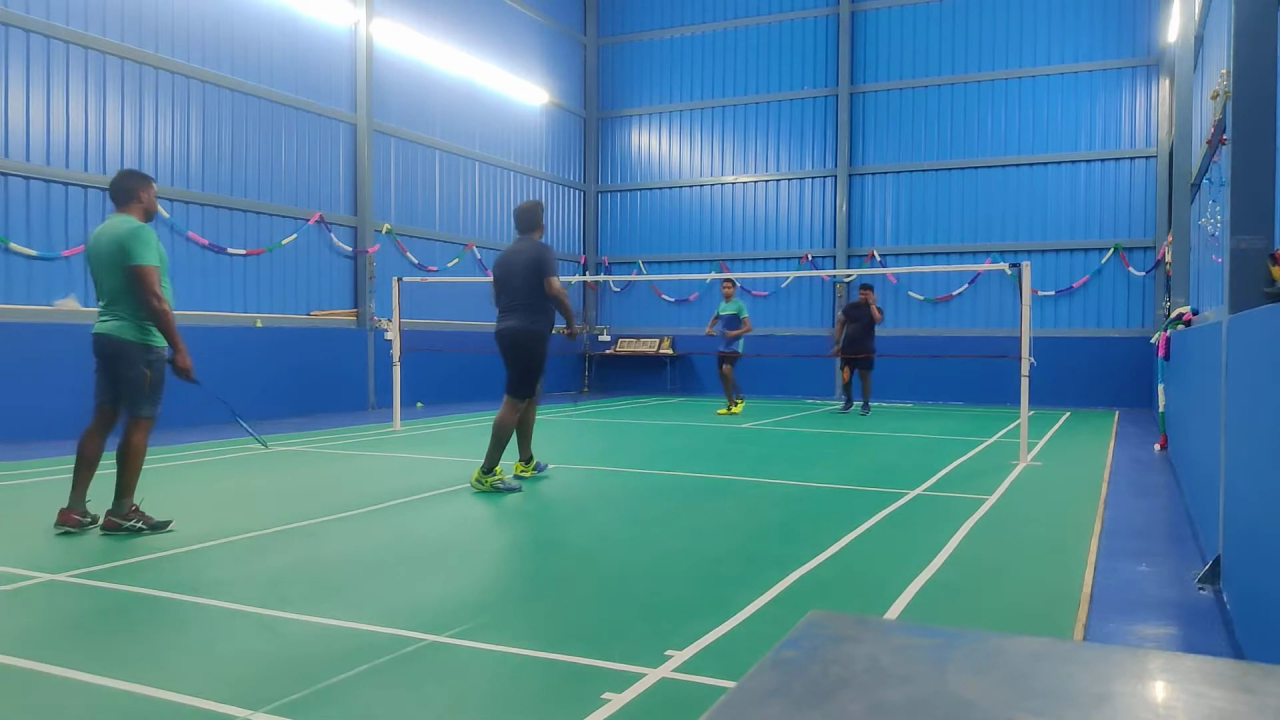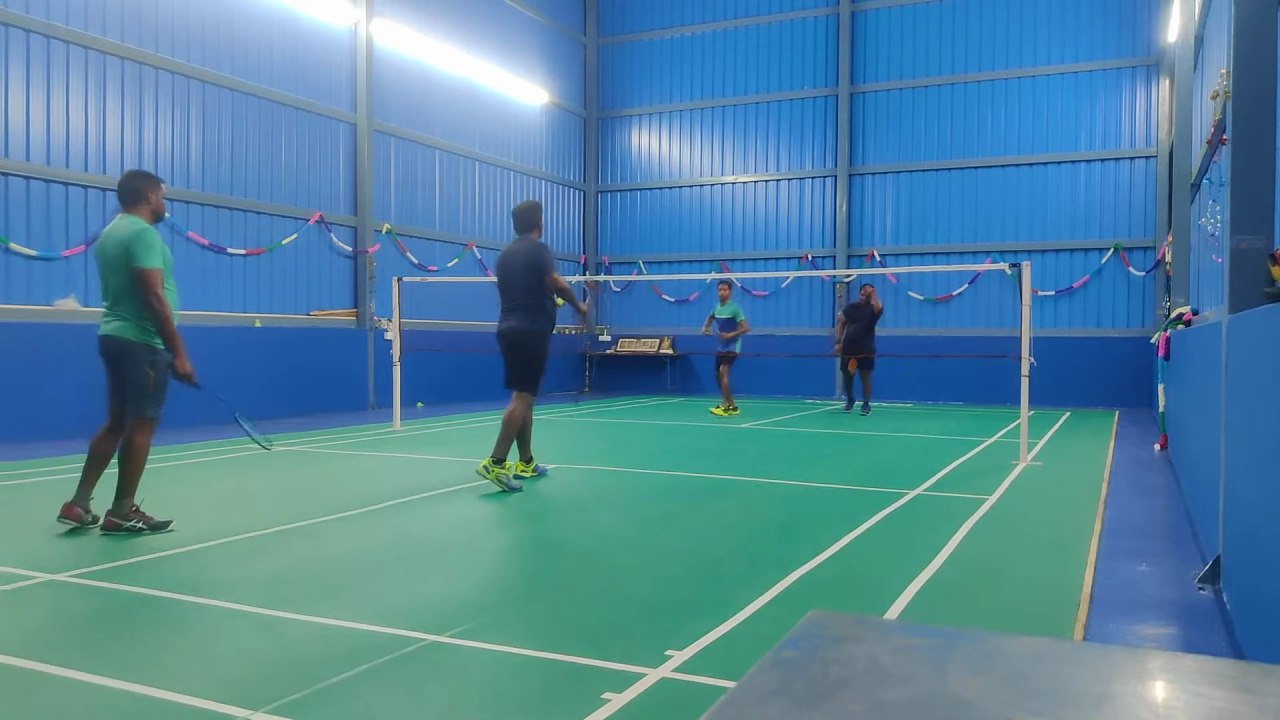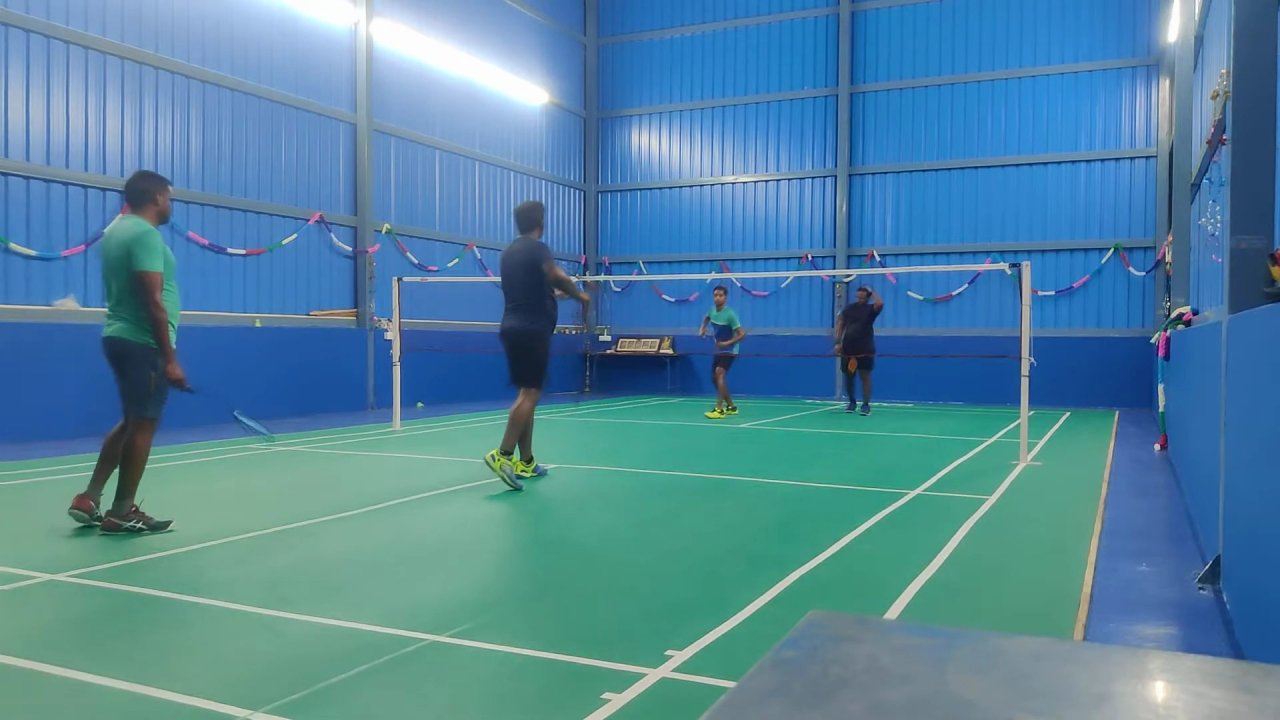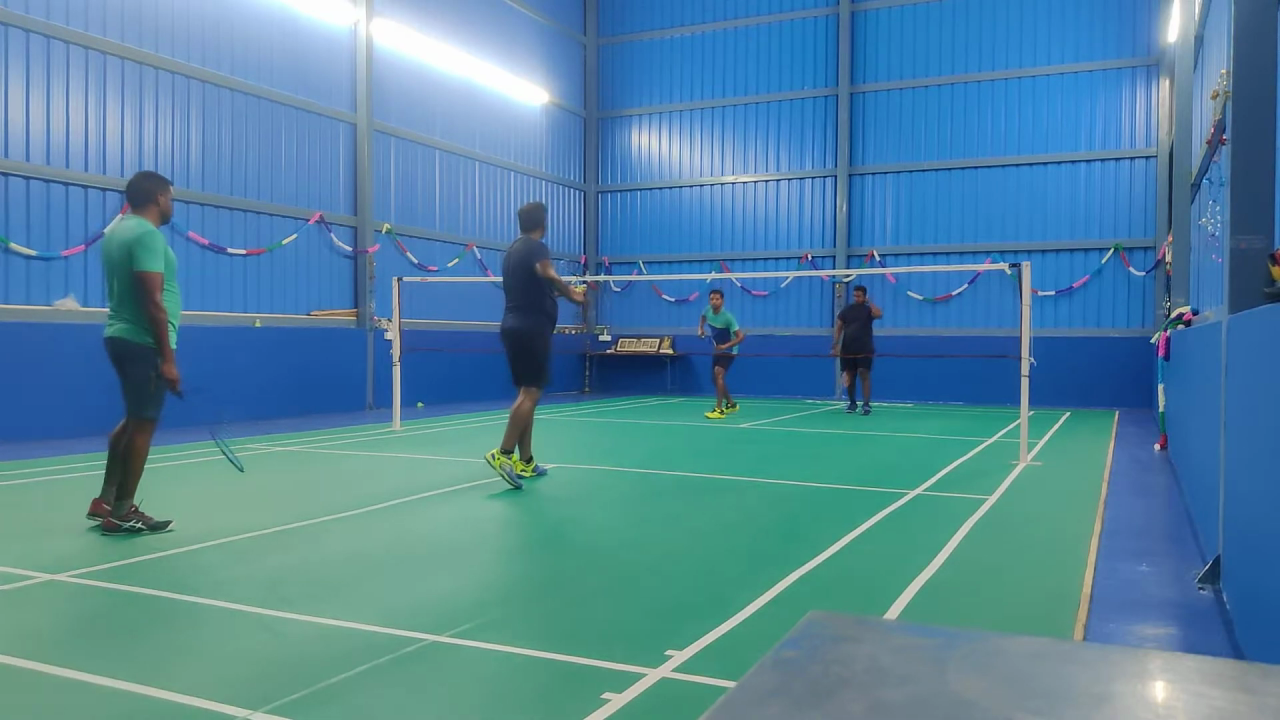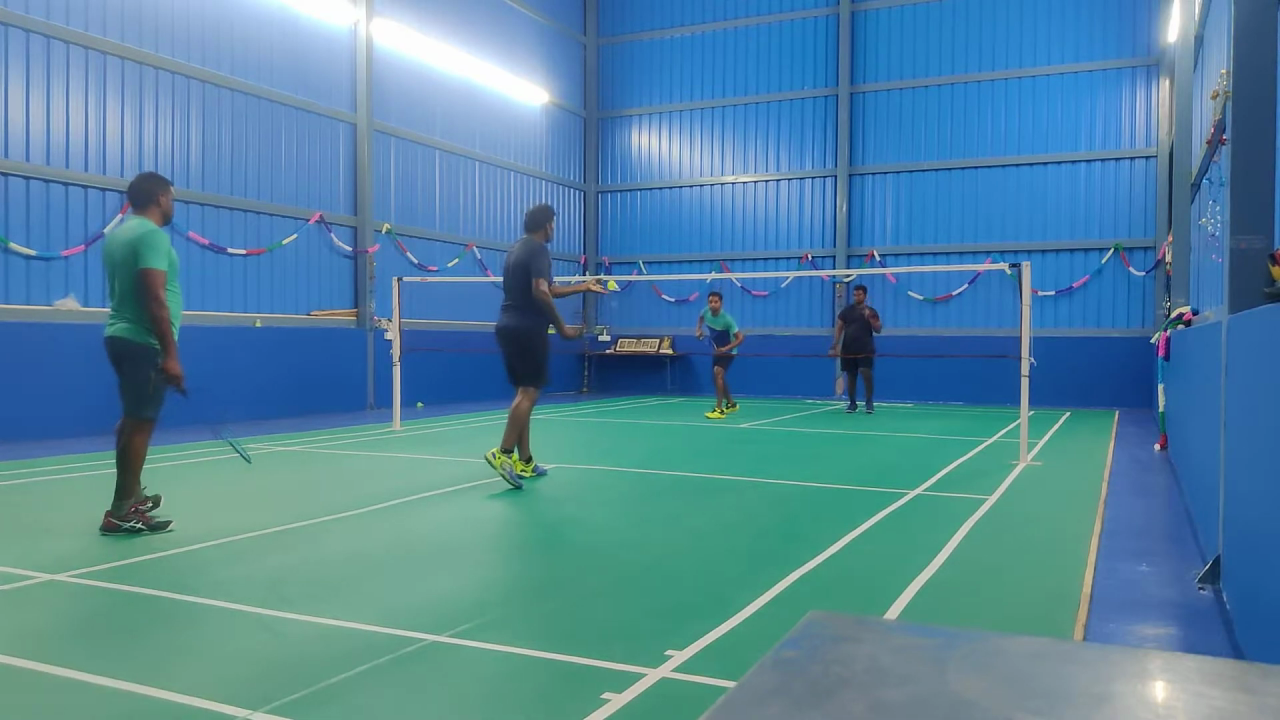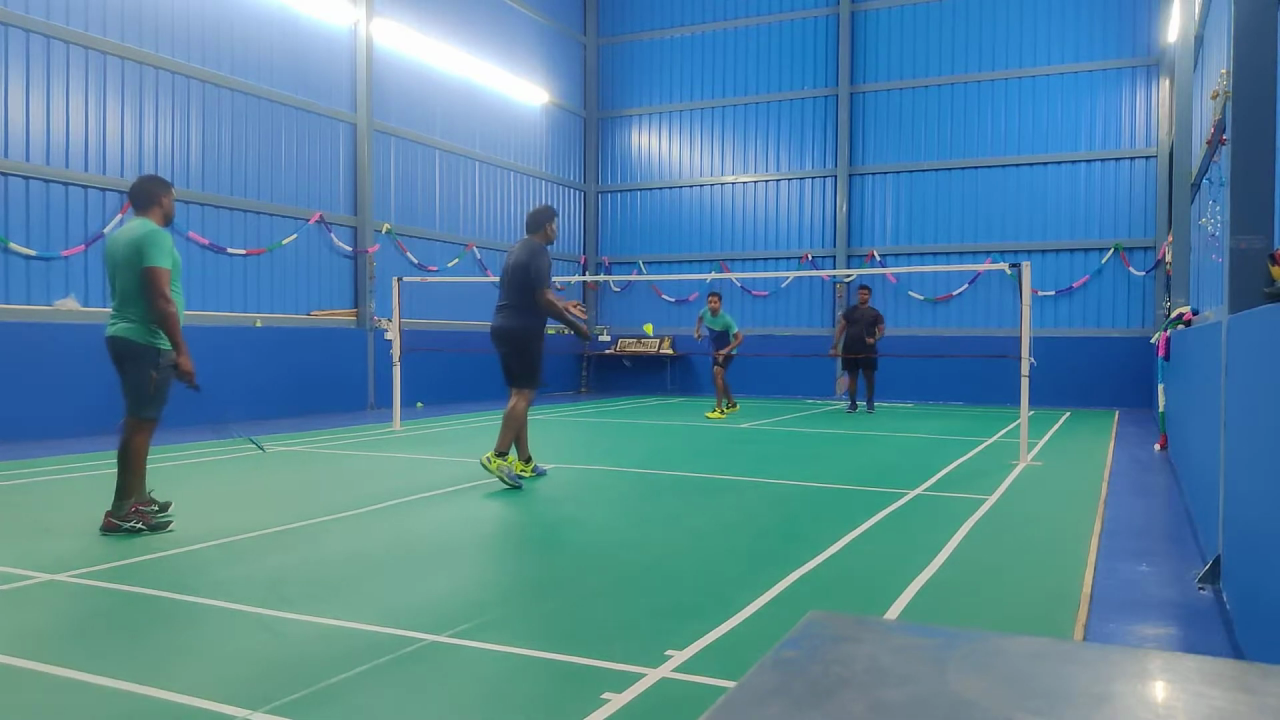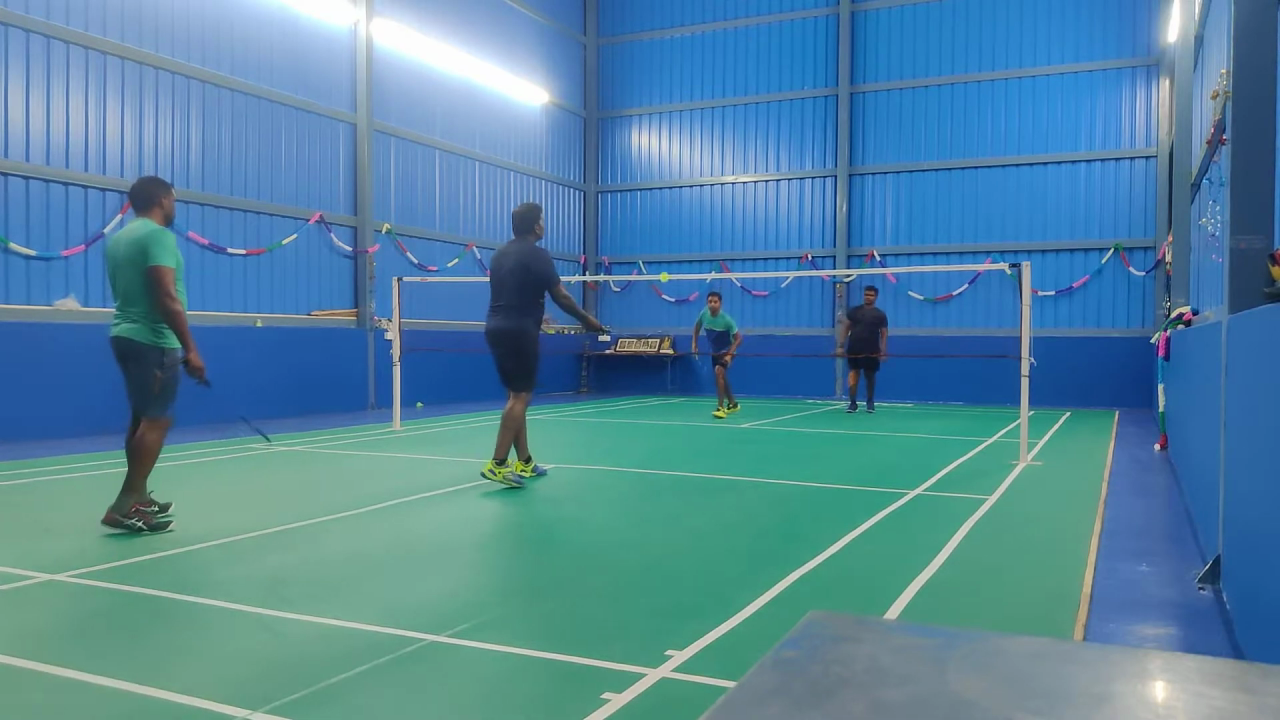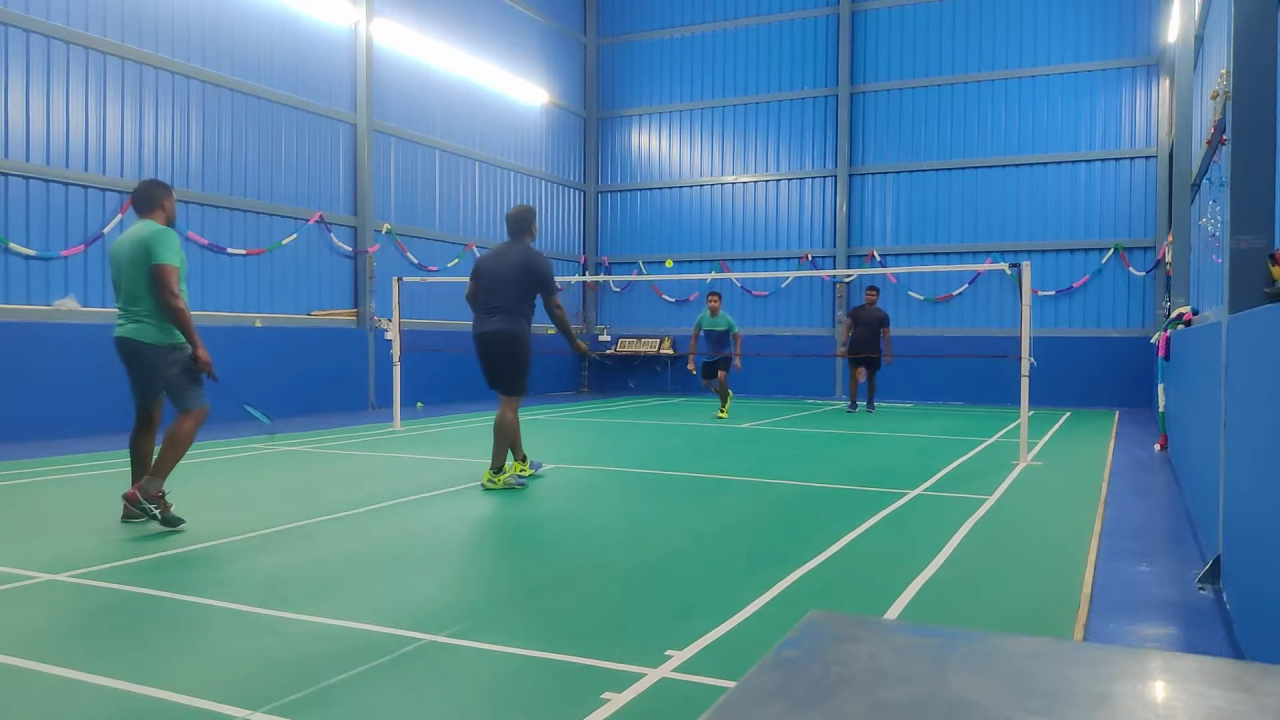
dt=0.2s
person 1, frame 1
left shoulder: (99, 234)
right shoulder: (139, 232)
right elbow: (153, 297)
right wrist: (179, 348)
left hip: (108, 335)
right hip: (138, 342)
left knee: (101, 421)
right knee: (139, 424)
left ankle: (74, 509)
right ankle: (122, 512)
person 1, frame 2
left shoulder: (110, 233)
right shoulder: (144, 234)
right elbow: (155, 299)
right wrist: (178, 353)
left hip: (115, 337)
right hip: (142, 343)
left knee: (116, 423)
right knee: (142, 425)
left ankle: (79, 503)
right ankle: (122, 513)
person 1, frame 3
left shoulder: (116, 232)
right shoulder: (146, 235)
right elbow: (153, 302)
right wrist: (170, 357)
left hip: (120, 337)
right hip: (144, 344)
left knee: (130, 422)
right knee: (143, 425)
left ankle: (89, 497)
right ankle: (121, 513)
person 1, frame 4
left shoulder: (117, 232)
right shoulder: (149, 236)
right elbow: (153, 302)
right wrist: (168, 357)
left hip: (122, 337)
right hip: (145, 343)
left knee: (132, 421)
right knee: (143, 425)
left ankle: (106, 500)
right ankle: (121, 513)
person 1, frame 5
left shoulder: (118, 234)
right shoulder: (152, 235)
right elbow: (155, 300)
right wrist: (171, 355)
left hip: (121, 336)
right hip: (145, 342)
left knee: (131, 422)
right knee: (141, 425)
left ankle: (132, 496)
right ankle: (121, 513)
person 1, frame 6
left shoulder: (118, 237)
right shoulder: (155, 236)
right elbow: (161, 299)
right wrist: (181, 352)
left hip: (122, 335)
right hip: (148, 342)
left knee: (136, 421)
right knee: (141, 424)
left ankle: (139, 498)
right ankle: (121, 513)
person 1, frame 7
left shoulder: (119, 238)
right shoulder: (158, 236)
right elbow: (167, 297)
right wrist: (190, 349)
left hip: (126, 336)
right hip: (153, 341)
left knee: (143, 418)
right knee: (156, 423)
left ankle: (137, 501)
right ankle: (124, 507)
person 1, frame 8
left shoulder: (120, 241)
right shoulder: (162, 235)
right elbow: (170, 295)
right wrist: (197, 344)
left hip: (129, 338)
right hip: (160, 340)
left knee: (147, 418)
right knee: (194, 410)
left ankle: (139, 500)
right ankle: (148, 489)
person 2, frame 1
left shoulder: (504, 256)
right shoulder: (542, 251)
right elbow: (554, 291)
right wrist: (570, 322)
left hip: (508, 330)
right hip: (531, 333)
left knee: (529, 395)
right knee: (514, 401)
left ankle: (525, 462)
right ankle: (487, 472)
person 2, frame 2
left shoulder: (505, 255)
right shoulder: (538, 249)
right elbow: (556, 283)
left wrist: (550, 301)
right wrist: (577, 305)
left hip: (510, 329)
right hip: (531, 332)
left knee: (525, 396)
right knee: (522, 397)
left ankle: (525, 463)
right ankle: (496, 462)
person 2, frame 3
left shoulder: (510, 252)
right shoulder: (537, 248)
right elbow: (556, 275)
left wrist: (559, 293)
right wrist: (578, 294)
left hip: (514, 328)
right hip: (532, 330)
left knee: (528, 394)
right knee: (529, 394)
left ankle: (525, 462)
right ankle: (503, 455)
person 2, frame 4
left shoulder: (514, 250)
right shoulder: (536, 247)
right elbow: (547, 275)
left wrist: (565, 291)
right wrist: (571, 295)
left hip: (515, 327)
right hip: (531, 329)
left knee: (527, 393)
right knee: (530, 393)
left ankle: (525, 462)
right ankle: (504, 454)
person 2, frame 5
left shoulder: (518, 250)
right shoulder: (538, 250)
right elbow: (540, 293)
left wrist: (581, 287)
right wrist: (561, 327)
left hip: (510, 327)
right hip: (527, 329)
left knee: (524, 393)
right knee: (528, 393)
left ankle: (525, 461)
right ankle: (503, 453)
person 2, frame 6
left shoulder: (518, 251)
right shoulder: (539, 253)
right elbow: (545, 298)
left wrist: (564, 306)
right wrist: (575, 324)
left hip: (504, 327)
right hip: (522, 330)
left knee: (519, 394)
right knee: (523, 394)
left ankle: (523, 462)
right ankle: (498, 457)
person 2, frame 7
left shoulder: (499, 254)
right shoulder: (538, 255)
right elbow: (561, 297)
right wrist: (588, 321)
left hip: (495, 330)
right hip: (519, 333)
left knee: (518, 396)
right knee: (519, 397)
left ankle: (524, 462)
right ankle: (498, 465)
person 2, frame 8
left shoulder: (487, 256)
right shoulder: (536, 259)
left elbow: (471, 295)
right elbow: (554, 308)
right wrist: (574, 341)
left hip: (483, 334)
right hip: (512, 335)
left knee: (507, 399)
right knee: (510, 402)
left ankle: (520, 461)
right ankle: (497, 472)
